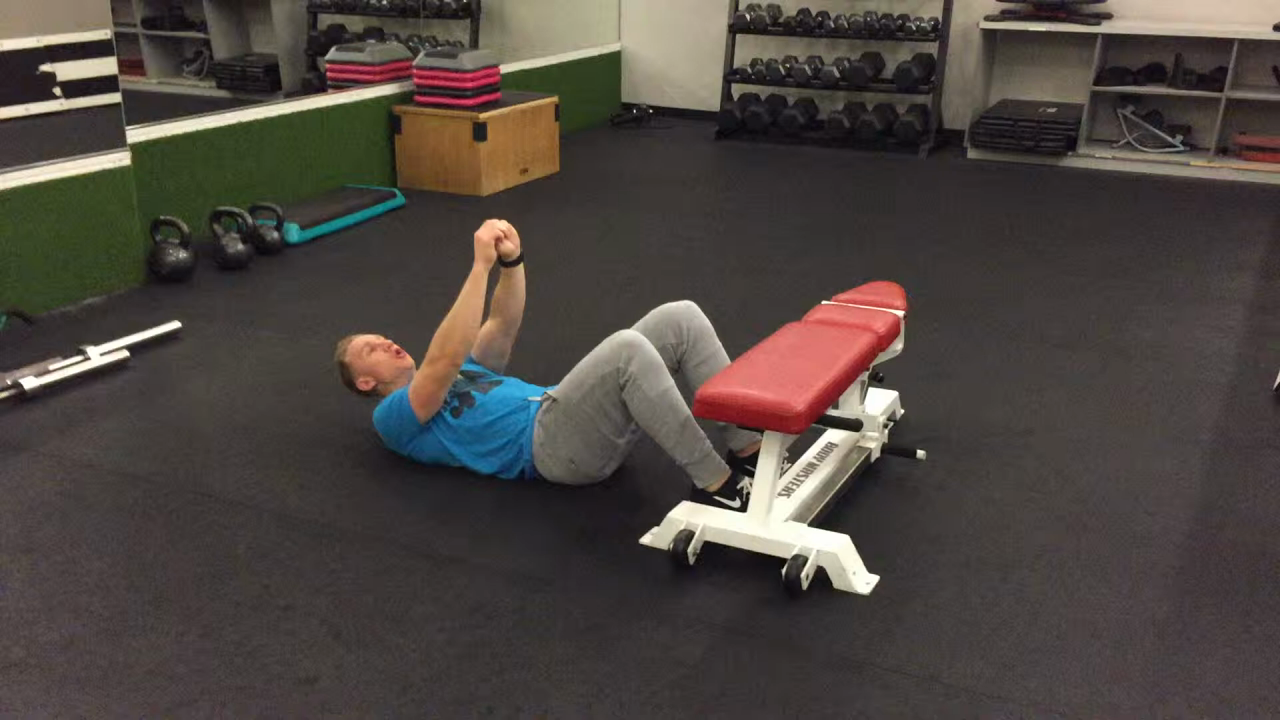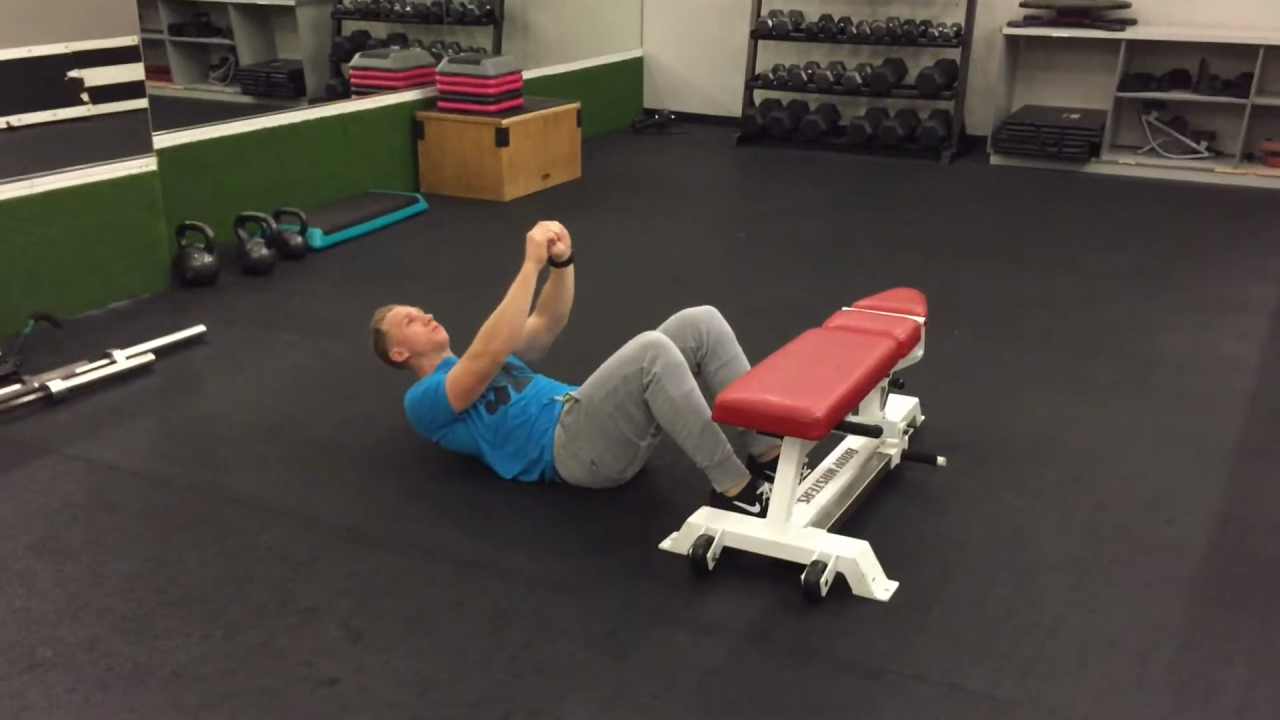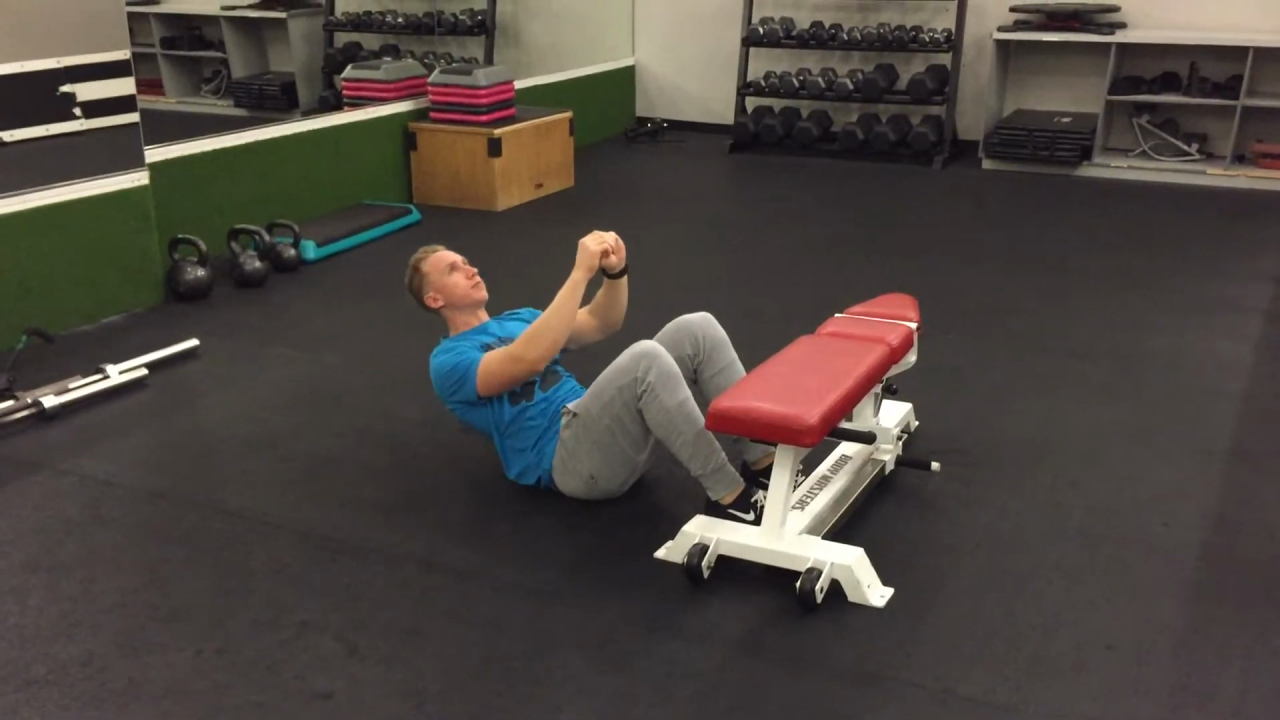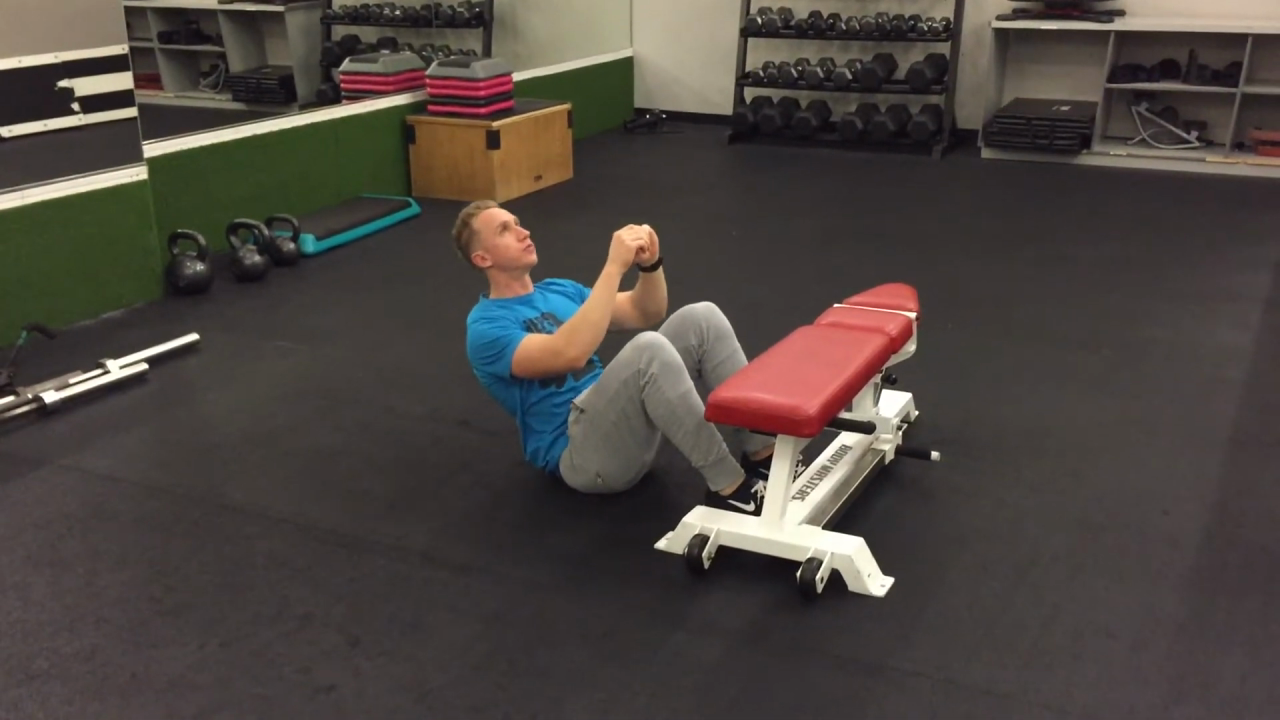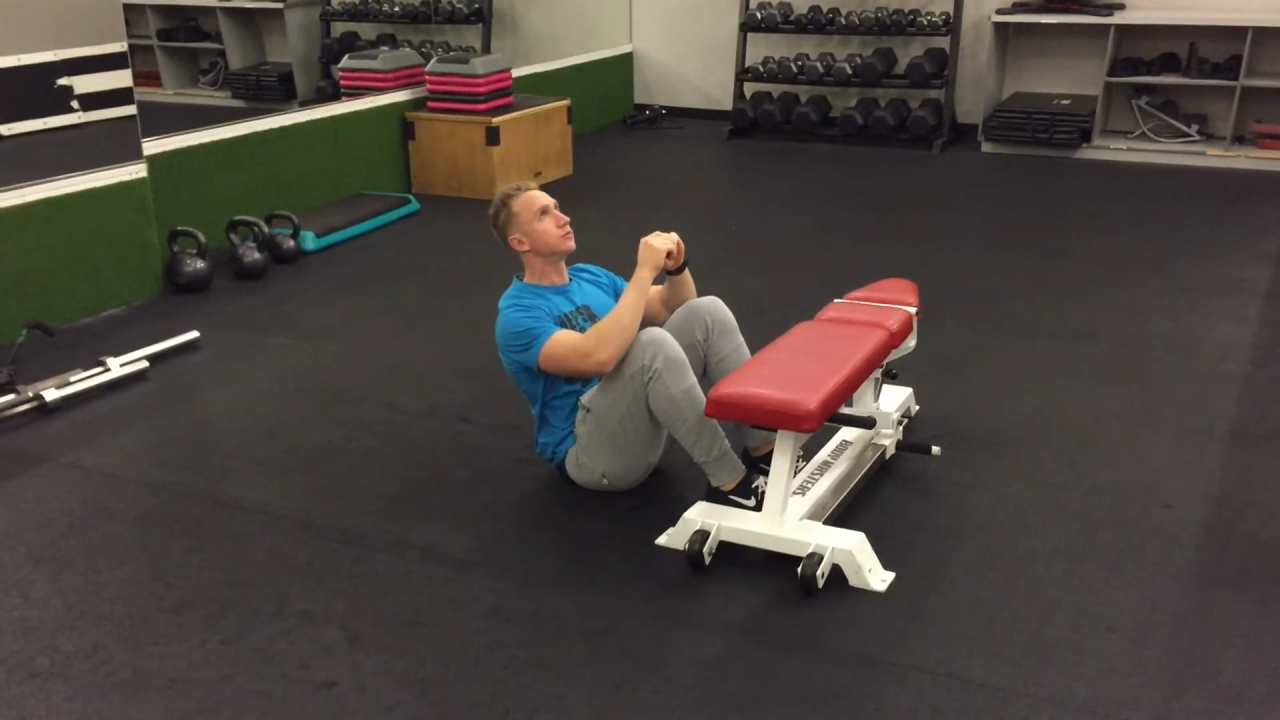
dt=1s
person 1, frame 1
left shoulder: (456, 378)
right shoulder: (395, 418)
left elbow: (502, 328)
right elbow: (444, 358)
left wrist: (511, 260)
right wrist: (481, 265)
left hip: (566, 414)
right hip: (550, 445)
left knee: (680, 318)
right knee: (627, 348)
left ankle: (747, 450)
right ankle: (715, 484)
person 1, frame 2
left shoulder: (476, 367)
right shoulder: (424, 402)
left elbow: (548, 323)
right elbow: (490, 354)
left wrist: (561, 260)
right wrist: (531, 264)
left hip: (592, 422)
right hip: (572, 448)
left knee: (700, 323)
right knee: (652, 349)
left ankle: (766, 456)
right ankle: (734, 489)
person 1, frame 3
left shoulder: (516, 320)
right shoulder: (449, 362)
left elbow: (602, 323)
right elbow: (530, 359)
left wrist: (614, 270)
right wrist: (580, 272)
left hip: (600, 428)
right hip: (568, 458)
left knee: (697, 329)
right knee: (646, 357)
left ankle: (762, 464)
right ankle: (729, 497)
person 1, frame 4
left shoulder: (559, 291)
right shoulder: (487, 327)
left elbow: (647, 314)
right elbow: (569, 354)
left wrist: (649, 263)
right wrist: (614, 267)
left hip: (618, 414)
right hip: (579, 452)
left knee: (701, 318)
right knee: (649, 348)
left ankle: (762, 455)
right ankle: (730, 488)
person 1, frame 5
left shoulder: (591, 277)
right shoulder: (518, 314)
left elbow: (674, 310)
right elbow: (598, 357)
left wrist: (675, 266)
right wrist: (644, 272)
left hip: (638, 418)
right hip: (589, 450)
left knee: (707, 312)
right knee: (652, 343)
left ankle: (762, 450)
right ankle: (730, 483)
